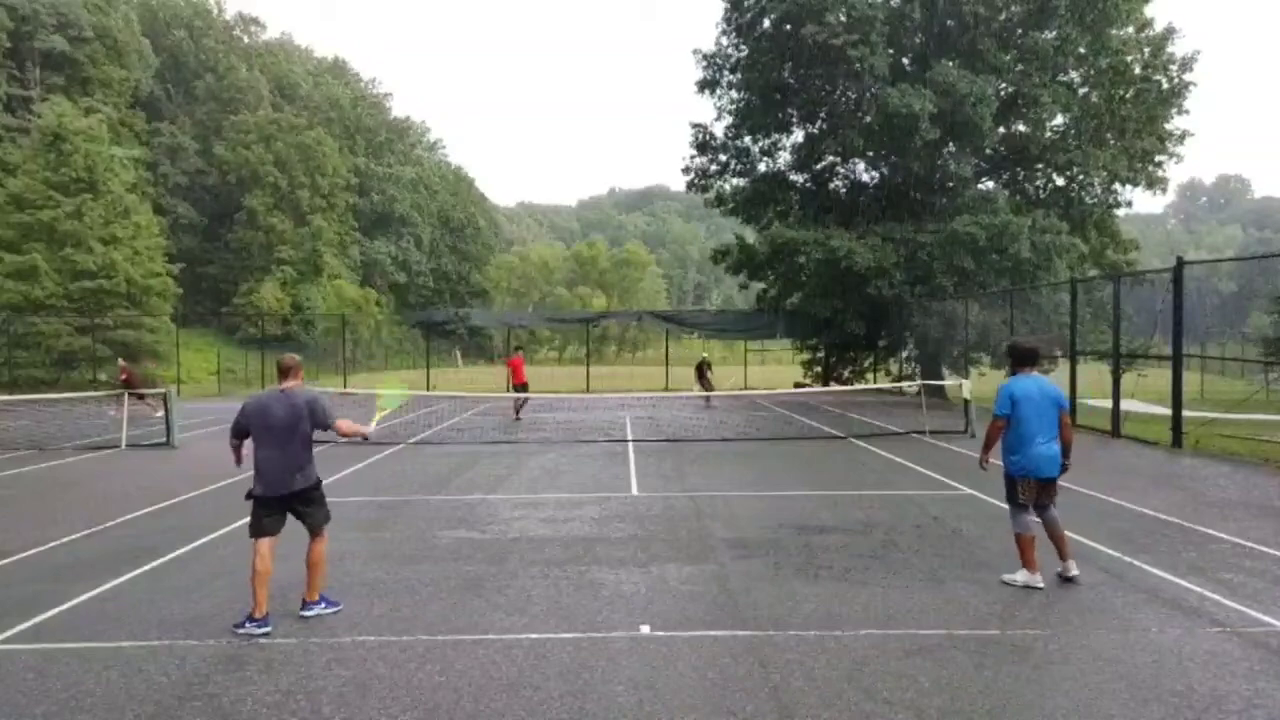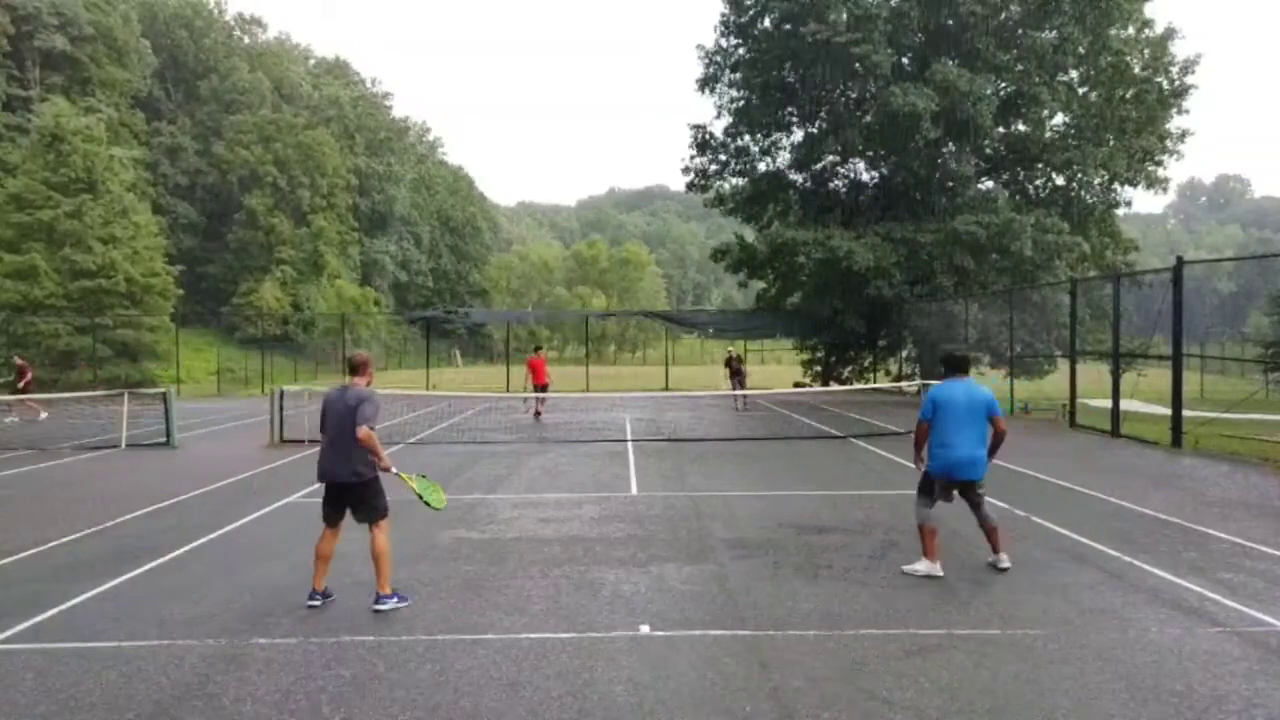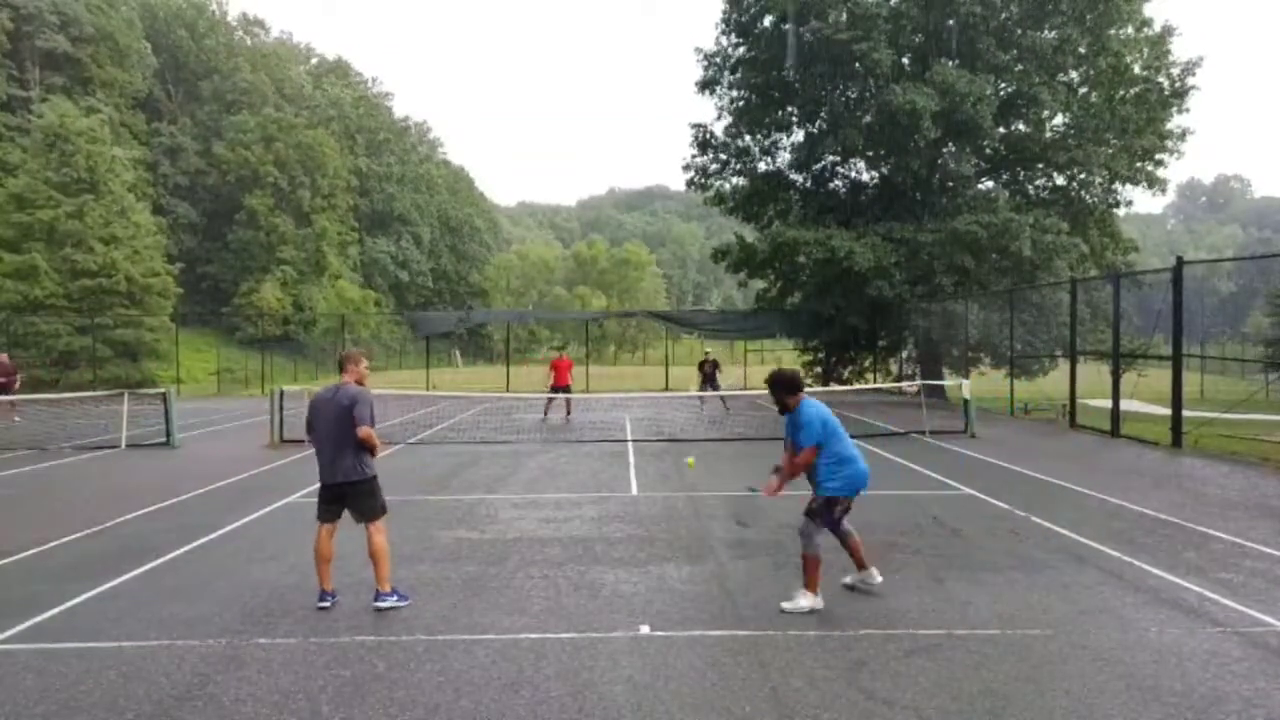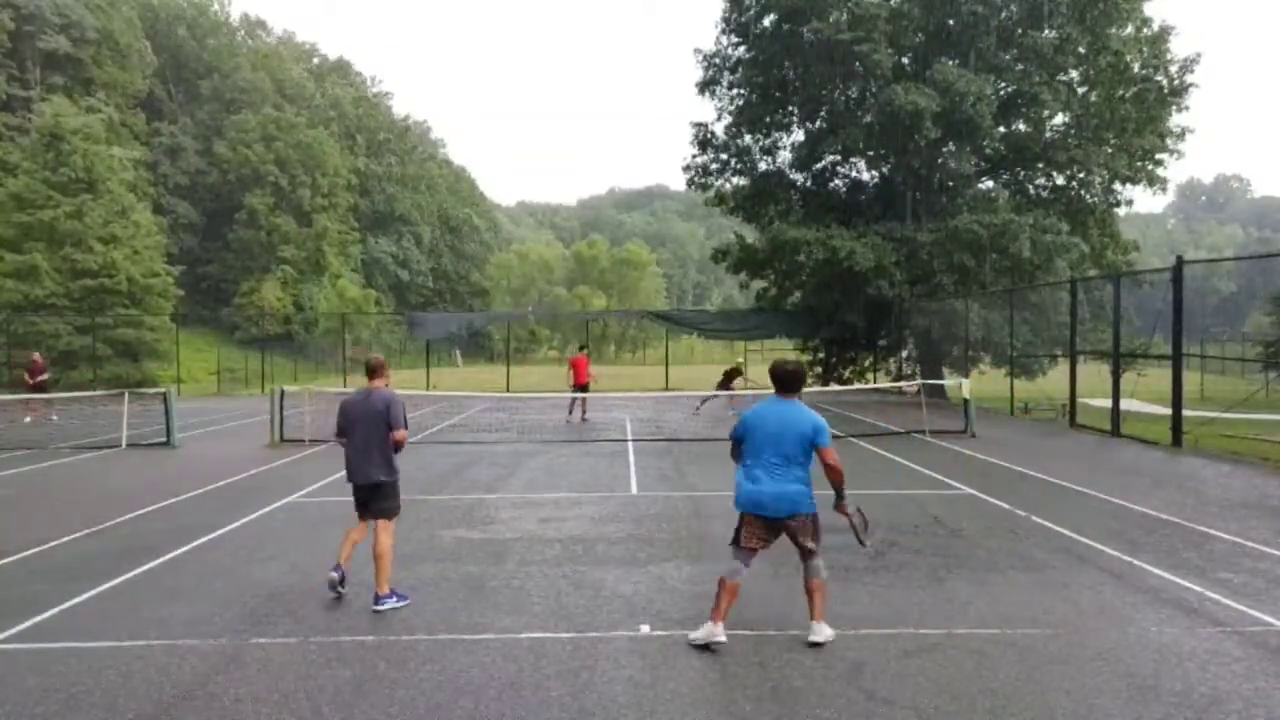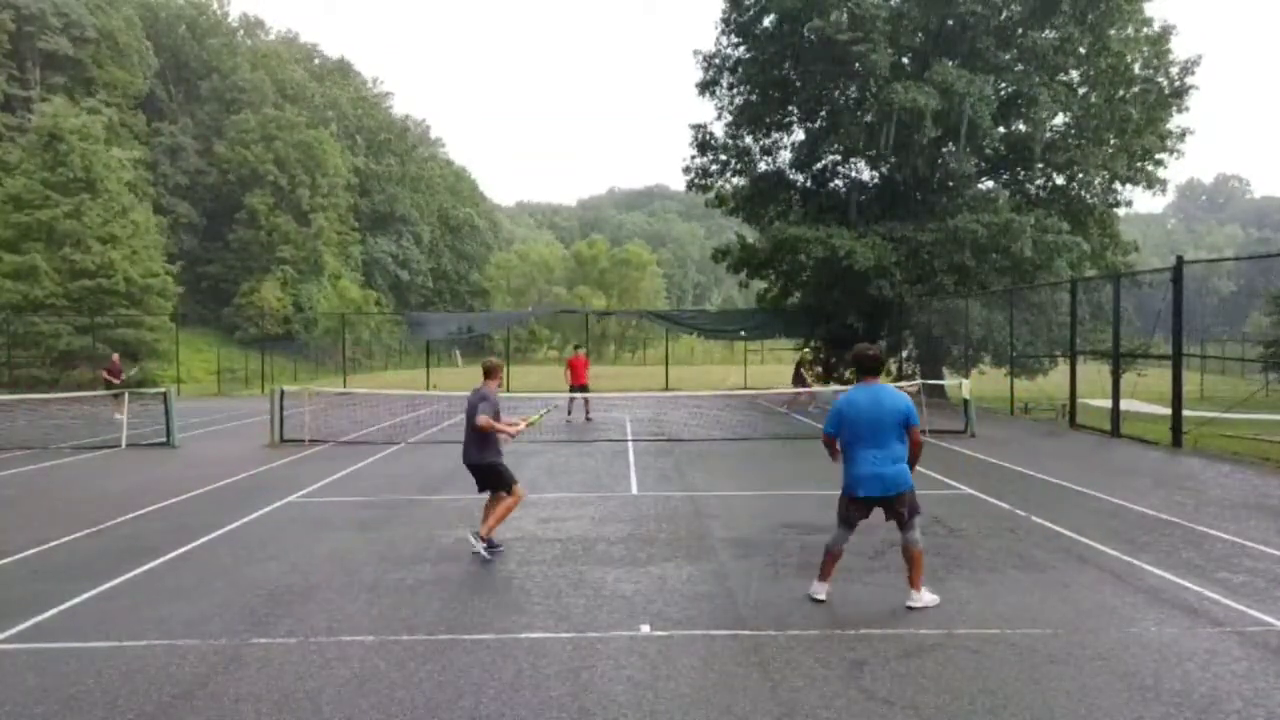
dt=1s
person 1, frame 1
left shoulder: (1010, 388)
right shoulder: (1053, 389)
left elbow: (998, 425)
right elbow: (1066, 426)
left wrist: (985, 452)
right wrist: (1066, 457)
left hip: (1022, 464)
right hip: (1050, 461)
left knee: (1021, 514)
right knee: (1047, 510)
left ankle: (1031, 573)
right ankle: (1068, 564)
person 1, frame 2
left shoulder: (936, 393)
right shoulder: (985, 393)
left elbow: (922, 429)
right elbow: (1001, 429)
left wrist: (918, 453)
right wrist: (989, 454)
left hip: (942, 463)
right hip: (974, 463)
left knee: (924, 504)
right knee: (979, 507)
left ankle: (931, 562)
right ankle: (1000, 556)
person 1, frame 3
left shoulder: (809, 414)
right shoulder: (794, 414)
left elbow: (805, 459)
right elbow: (790, 452)
left wrist: (781, 481)
right wrist: (780, 472)
left hip: (842, 478)
right hip: (845, 475)
left knee: (808, 530)
right knee: (835, 522)
left ankle: (811, 594)
right ankle: (866, 572)
person 1, frame 4
left shoulder: (752, 415)
right shoulder: (813, 420)
left elbow: (735, 453)
right elbow: (832, 464)
right wrist: (840, 497)
left hip: (756, 500)
right hip: (797, 502)
left knee: (739, 561)
right knee: (812, 560)
left ankle: (715, 626)
right ankle: (818, 625)
person 1, frame 5
left shoulder: (844, 402)
right shoulder: (901, 399)
left elbow: (828, 440)
right elbow: (916, 441)
left wrist: (834, 453)
right wrist: (909, 467)
left hip: (857, 480)
right hip: (896, 479)
left knee: (843, 531)
right knee: (910, 531)
left ankle: (820, 585)
right ankle: (917, 593)
person 2, frame 1
left shoulder: (253, 404)
right shoulder: (308, 400)
left elbow: (235, 440)
right elbow: (340, 427)
left wrist: (238, 456)
right wrist: (362, 430)
left hip: (266, 486)
right hip: (303, 483)
left knee: (263, 547)
right knee: (318, 536)
left ankle: (258, 616)
right ankle: (312, 600)
person 2, frame 2
left shoulder: (330, 396)
right shoulder: (366, 396)
right elbow: (363, 433)
right wrist: (381, 457)
left hip: (333, 474)
right hip: (360, 475)
left knee: (330, 529)
right knee: (379, 528)
left ankle: (317, 590)
right ankle: (385, 594)
person 2, frame 3
left shoulder: (318, 398)
right shoulder: (359, 394)
left elbow: (311, 435)
right elbow: (363, 432)
right wrist: (375, 446)
left hip: (329, 474)
right hip: (358, 473)
left knee: (326, 529)
right knee: (376, 527)
left ankle: (325, 592)
right ankle: (384, 592)
person 2, frame 4
left shoulder: (348, 402)
right shoulder: (391, 398)
left elbow: (341, 439)
right elbow: (400, 436)
right wrist: (397, 446)
left hip: (357, 473)
right hip: (383, 474)
left knee: (362, 521)
right knee: (384, 530)
left ankle: (340, 568)
right ankle: (383, 595)
person 2, frame 5
left shoulder: (479, 393)
right shoulder: (488, 395)
right elbow: (481, 421)
left wrist: (511, 425)
right wrist: (506, 430)
left hip: (473, 456)
right hip: (484, 457)
left knee: (498, 494)
right knee: (516, 493)
left ankle: (484, 540)
right ankle: (482, 535)
